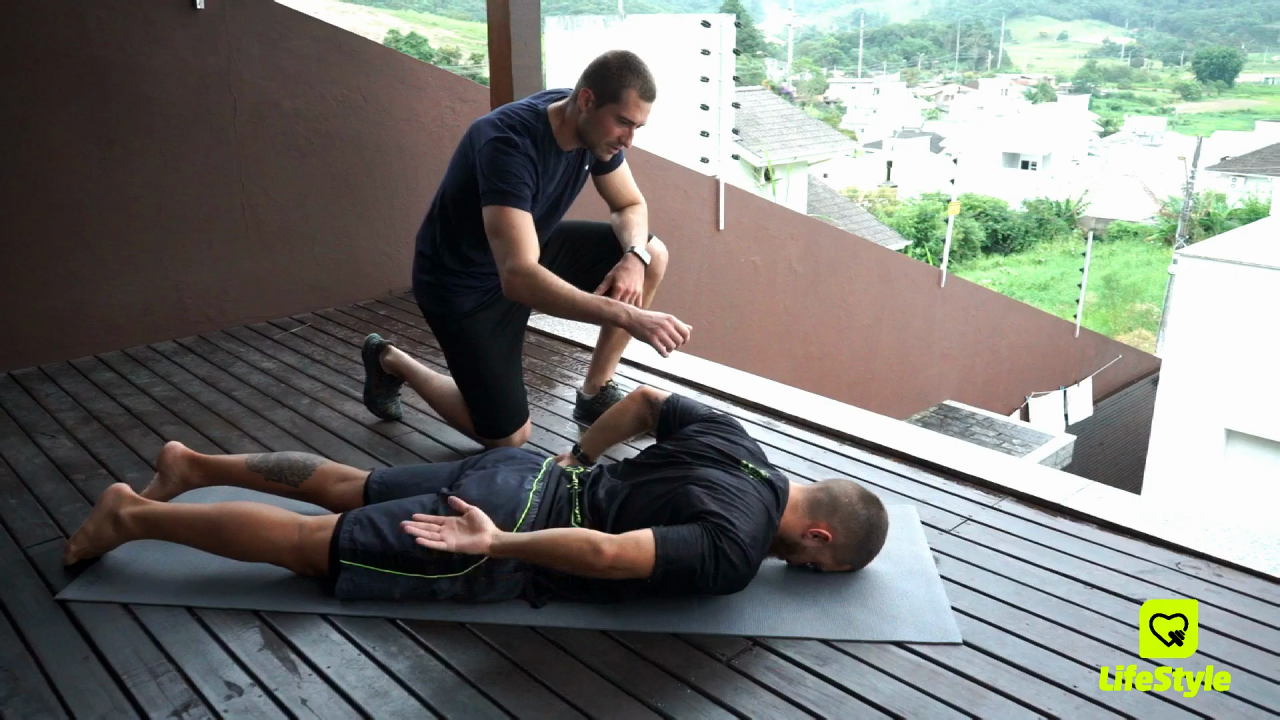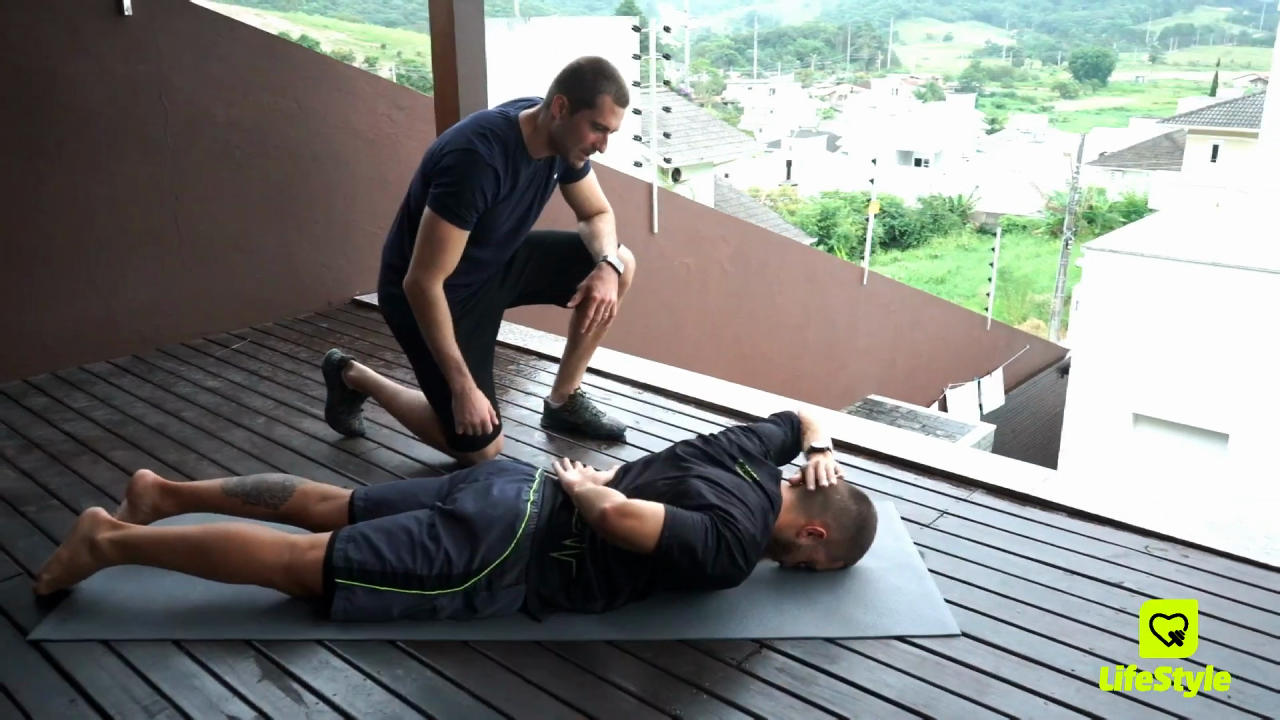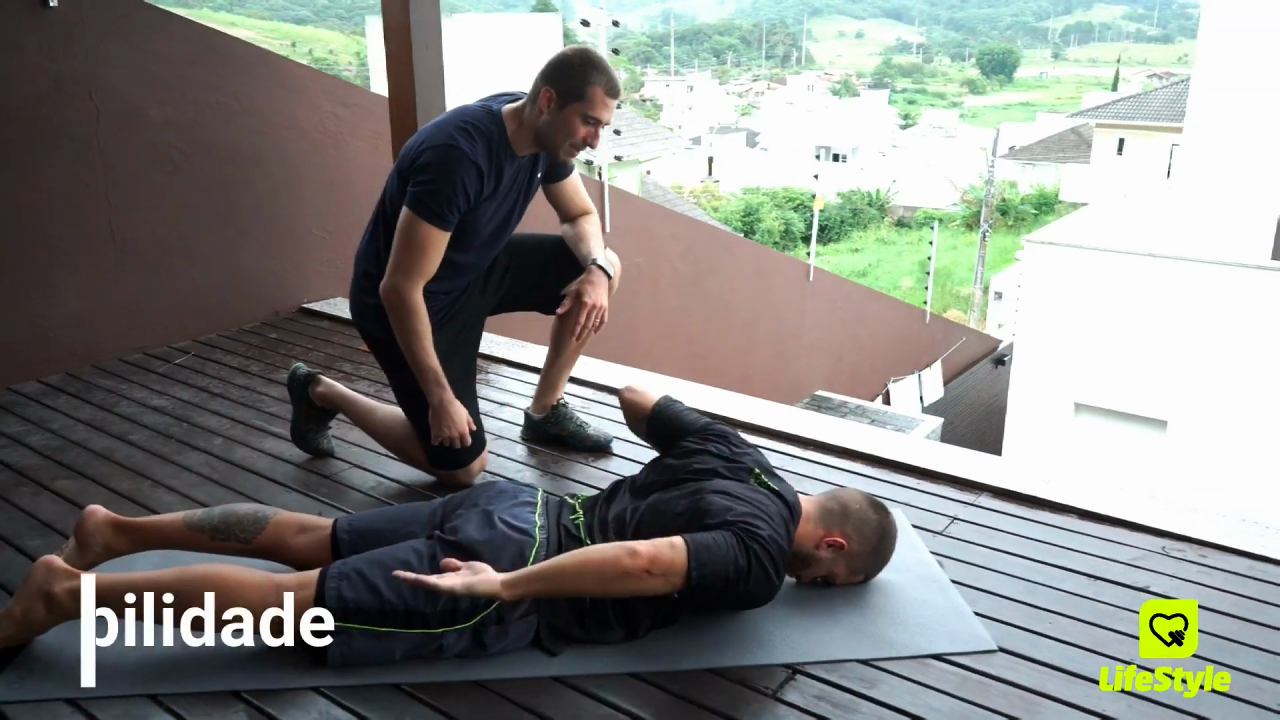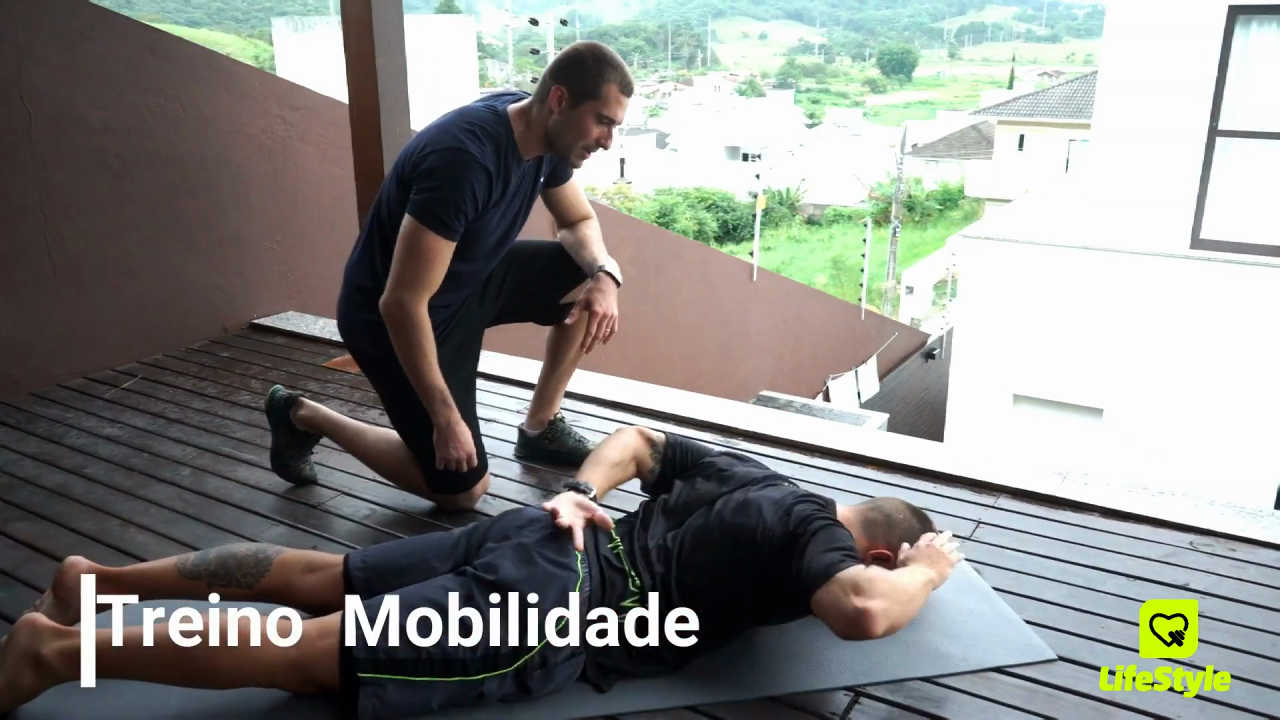
dt=1s
person 1, frame 1
left shoulder: (734, 442)
right shoulder: (735, 551)
left elbow: (646, 396)
right elbow: (605, 553)
right wrist: (496, 544)
left hip: (524, 480)
right hip: (498, 534)
left knee: (345, 486)
right knee: (314, 544)
left ankle: (194, 463)
right ankle: (137, 514)
person 1, frame 2
left shoulder: (750, 454)
right shoulder: (734, 546)
left elbow: (796, 415)
right elbow: (616, 517)
left wrist: (822, 452)
right wrist: (580, 488)
left hip: (509, 491)
right hip: (502, 552)
left knee: (327, 506)
right knee: (300, 566)
left ankle: (164, 492)
right ankle: (114, 538)
person 1, frame 3
left shoulder: (736, 454)
right shoulder: (763, 556)
left elbow: (636, 396)
right elbow: (642, 565)
right wrist: (505, 587)
left hip: (512, 510)
right hip: (520, 558)
left knee: (306, 539)
right knee: (291, 601)
left ankle: (118, 528)
person 1, frame 4
left shoulder: (755, 473)
right shoulder: (815, 531)
left elbow: (637, 436)
right elbow: (862, 612)
left wrist: (578, 494)
right wrist: (933, 567)
left hip: (526, 541)
right hip: (545, 617)
left knee: (314, 582)
left ankle: (102, 578)
person 2, frame 1
left shoulder: (597, 127)
right shoulder: (508, 145)
left elbow: (631, 206)
right elbow: (519, 278)
left wrist: (634, 257)
right wrist: (628, 317)
right hip: (462, 281)
left knee: (652, 256)
right knee: (509, 437)
left ankle: (596, 392)
right ankle: (392, 363)
person 2, frame 2
left shoulder: (563, 136)
right shoulder: (476, 157)
left elbow: (598, 213)
right elbow: (421, 283)
left wrist: (606, 265)
right wrist: (463, 387)
left hip: (496, 262)
right hip: (436, 293)
left knee: (619, 265)
right knee: (479, 449)
left ankle: (563, 401)
right ankle: (354, 378)
person 2, frame 3
left shoulder: (546, 134)
right shoulder: (458, 154)
left elbow: (581, 216)
right elbow: (399, 288)
left wrist: (596, 269)
right wrist: (441, 400)
left hip: (475, 269)
right hip: (405, 302)
left knee: (604, 267)
right knee: (463, 466)
left ankle: (545, 412)
right ankle: (322, 393)
person 2, frame 4
left shoulder: (542, 132)
right shoulder: (464, 158)
left elbow: (580, 222)
right elbow: (401, 302)
left wrist: (604, 274)
right wrist: (446, 419)
right hip: (391, 318)
left knee: (597, 277)
right knee: (463, 489)
left ankle: (540, 429)
right ankle: (304, 417)
